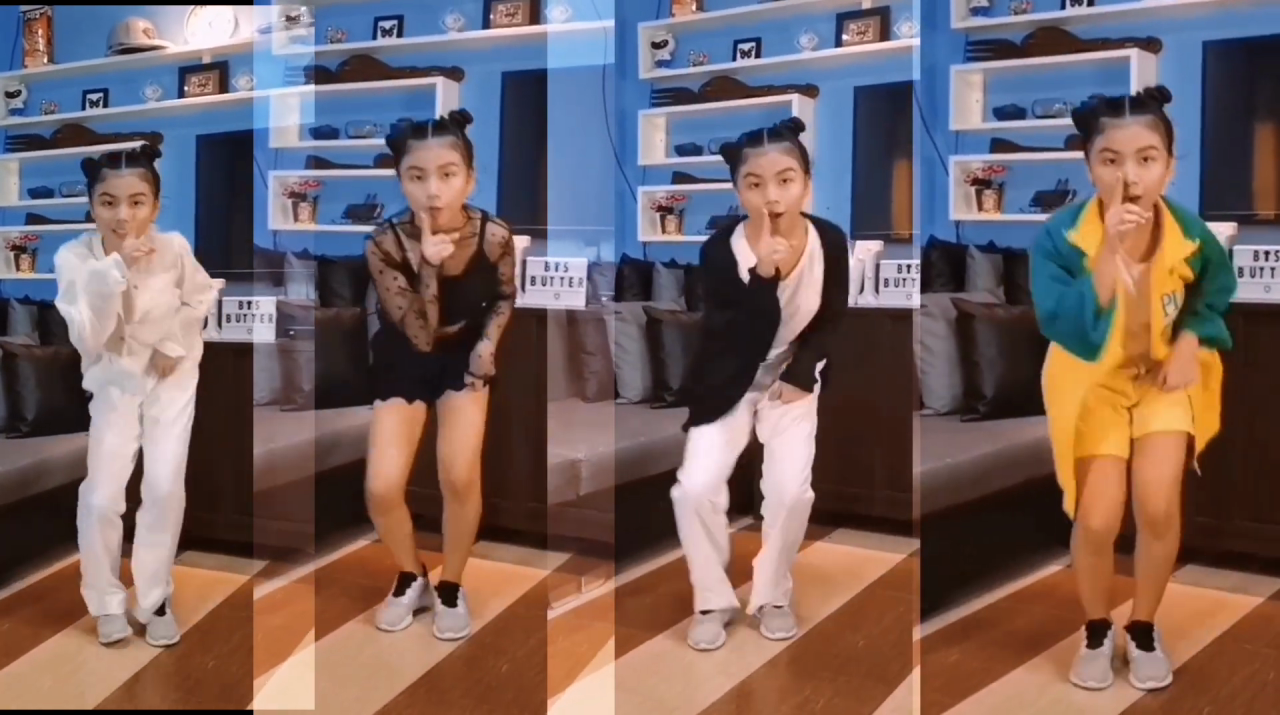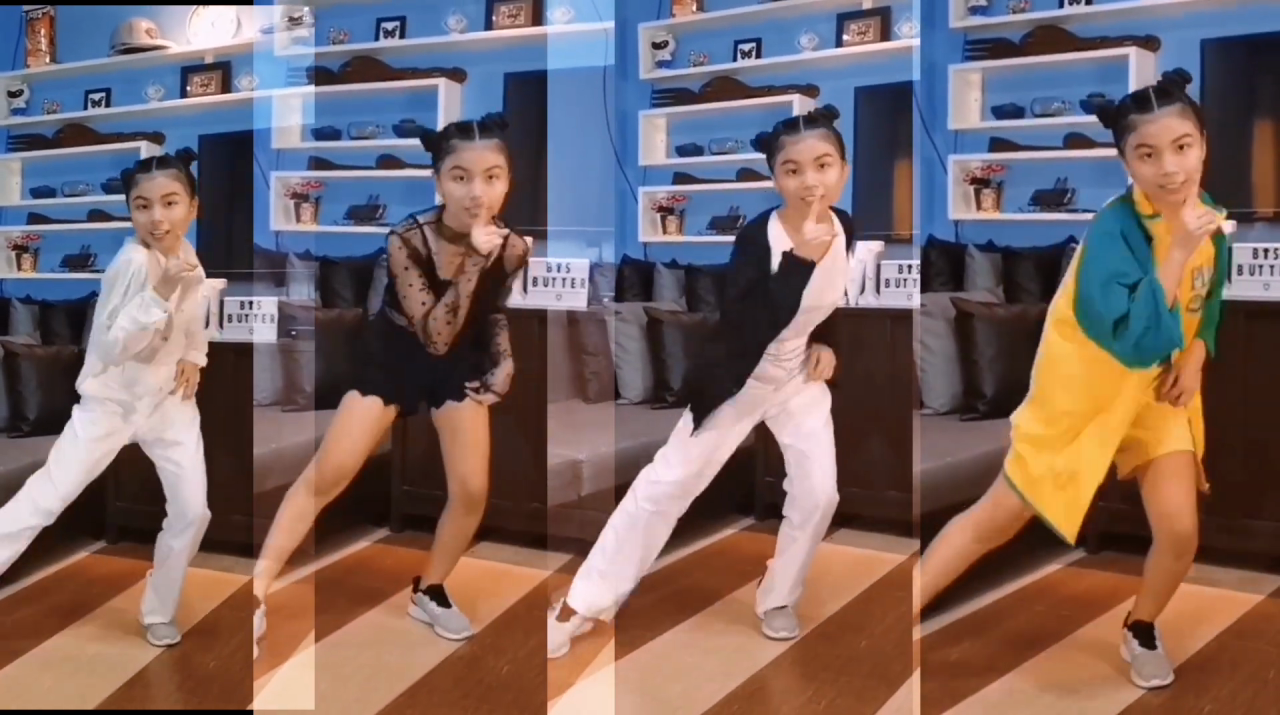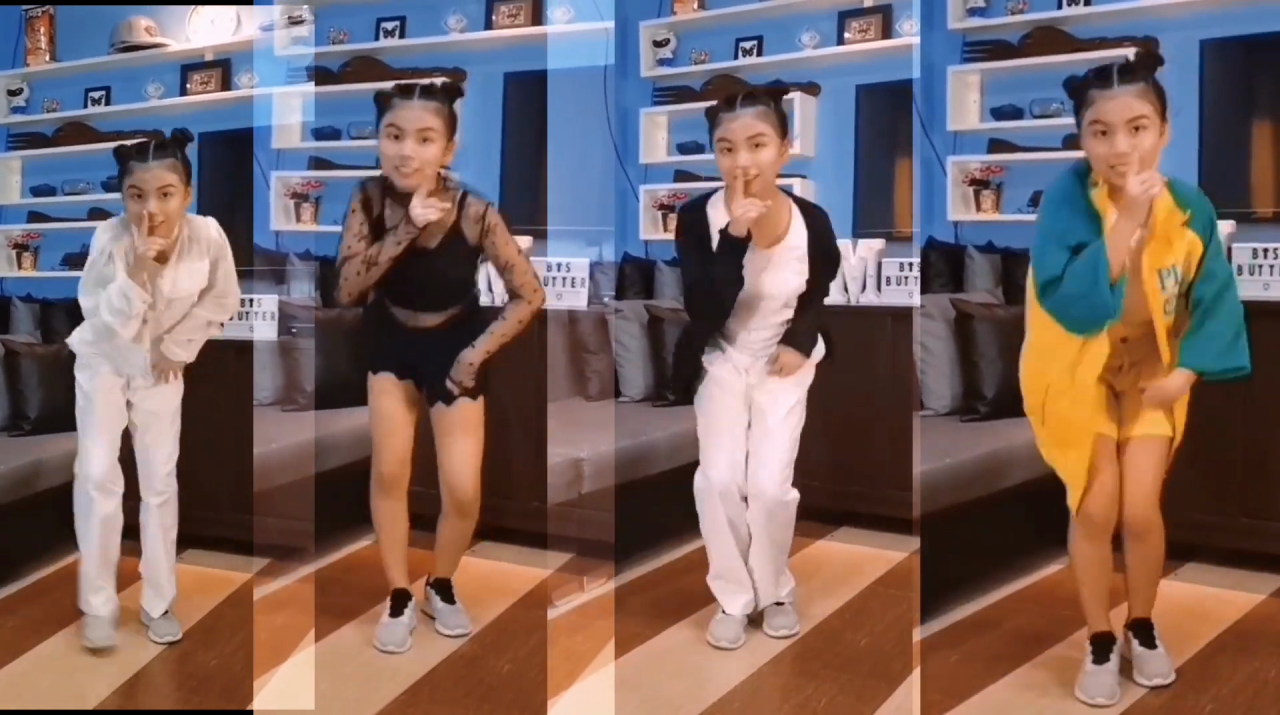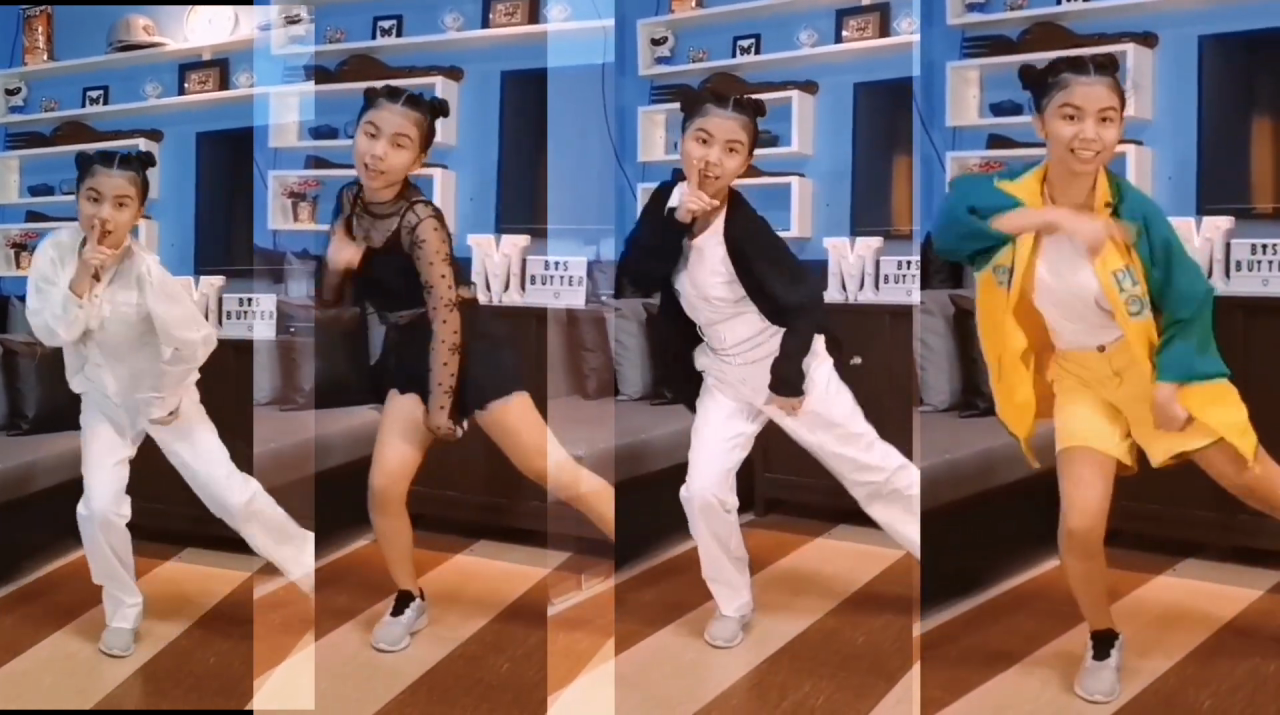
dt=0.5s
person 1, frame 1
left shoulder: (1186, 234)
right shoulder: (1062, 237)
left elbow: (1219, 285)
right elbow: (1063, 324)
left wrist: (1193, 341)
right wrist: (1109, 261)
left hip: (1165, 371)
right hip: (1093, 381)
left knee: (1158, 508)
right knee: (1098, 520)
left ankle: (1143, 630)
right ankle: (1097, 629)
person 1, frame 2
left shoulder: (1204, 216)
right shoulder: (1111, 232)
right elbow: (1128, 340)
left wrist: (1198, 347)
right wrist: (1171, 254)
left hip: (1159, 386)
right hip: (1083, 386)
left knee: (1179, 532)
right knee: (1001, 516)
left ankle: (1141, 629)
person 1, frame 3
left shoulder: (1190, 206)
right shoulder: (1069, 197)
left elbow: (1214, 294)
right elbow: (1071, 303)
left wrist: (1185, 372)
right wrist: (1127, 224)
left hip: (1149, 368)
right hip: (1077, 368)
left knee: (1141, 511)
right knee: (1097, 507)
left ankle: (1142, 627)
right ankle: (1100, 642)
person 1, frame 4
left shoulder: (1137, 212)
right shoulder: (1014, 193)
left elbow: (1189, 302)
right elbow: (950, 217)
left wrist: (1172, 384)
right wrist: (1045, 222)
left hip: (1160, 369)
right hip: (1078, 378)
right knee: (1082, 525)
right ankle: (1103, 641)
person 2, frame 1
left shoulder: (492, 234)
right shoulder: (386, 245)
left elbow: (505, 296)
right elbow: (420, 336)
left wrist: (489, 341)
right wrist: (429, 269)
left hip: (465, 355)
right hip: (404, 361)
left knee: (459, 479)
right knee: (382, 488)
left ankle: (451, 587)
right ankle: (411, 578)
person 2, frame 2
left shoulder: (509, 246)
right shoulder: (410, 239)
right elbow: (434, 336)
left wrist: (507, 356)
right wrist: (470, 259)
left hip: (462, 360)
right hip: (395, 353)
left knee: (472, 489)
right knee: (327, 474)
left ankle: (428, 590)
right ankle: (255, 596)
person 2, frame 3
left shoulder: (475, 214)
right shoulder: (369, 199)
left elbow: (530, 296)
right elbow: (348, 289)
left wrist: (477, 354)
right wrist: (407, 227)
left hip: (454, 345)
right hip: (391, 340)
left knee: (463, 490)
right knee: (390, 472)
left ankle: (441, 585)
right ankle: (399, 596)
person 2, frame 4
left shoulder: (422, 220)
right shoulder: (352, 200)
left elbow: (447, 323)
right elbow: (331, 294)
left wrist: (444, 404)
right wrist: (336, 264)
left hip: (466, 347)
right hip: (409, 351)
left knee: (556, 471)
right knee: (384, 489)
right ankle: (409, 599)
person 3, frame 1
left shoulder: (827, 240)
right shoulder: (721, 253)
left elbow: (829, 316)
right elbow: (747, 340)
left wrist: (802, 374)
right wrist: (762, 274)
left hip: (792, 375)
right hip: (730, 379)
left knee: (790, 491)
right knee: (696, 488)
left ankle: (772, 596)
right ankle: (714, 601)
person 3, frame 2
left shoulder: (842, 227)
right shoulder: (760, 236)
right elbow: (749, 325)
left wrist: (826, 342)
right wrist: (801, 258)
left hip: (799, 376)
right hip: (741, 377)
left knee: (818, 494)
right knee: (669, 482)
left ankle: (778, 599)
right ankle: (581, 602)
person 3, frame 3
left shoulder: (809, 219)
right shoulder: (698, 217)
left elbow: (825, 278)
right elbow: (704, 307)
left wrist: (800, 339)
right wrist: (736, 236)
left hip: (781, 360)
right hip: (721, 359)
left knee: (771, 487)
right knee: (719, 480)
left ankle: (775, 593)
right ankle: (733, 601)
person 3, frame 4
left shoulder: (743, 225)
right shoulder: (669, 200)
left elbow: (803, 302)
right elbow: (636, 277)
left wrist: (789, 378)
right wrist: (676, 218)
left hip: (787, 365)
right hip: (723, 376)
left knee: (872, 467)
right knee: (703, 491)
right ankle: (733, 603)
person 4, frame 1
left shoulder: (174, 248)
right shoulder: (73, 258)
left elbow: (201, 296)
right elbow: (87, 338)
left wrist: (174, 345)
right wrist: (118, 267)
left hip: (171, 374)
right hip: (115, 381)
left knee: (163, 488)
right knee: (101, 496)
left ankle: (155, 599)
right ankle: (108, 604)
person 4, frame 2
left shoulder: (184, 255)
right shoulder: (133, 260)
right elbow: (112, 346)
left wrist: (194, 356)
right wrist: (160, 291)
left hip: (169, 399)
right hip: (112, 397)
left knee: (193, 511)
right knee: (49, 494)
left ankle: (159, 611)
person 4, frame 3
left shoulder: (207, 235)
right shoulder: (110, 238)
left elbow: (222, 300)
right elbow: (109, 325)
left wrist: (175, 348)
right wrist: (134, 272)
left hip: (160, 371)
right hip: (102, 363)
left knee: (159, 485)
right knee: (97, 476)
left ankle: (159, 602)
right ankle: (98, 605)
person 4, frame 4
left shoulder: (145, 271)
right shoulder: (57, 248)
left elbow: (195, 340)
right elbow: (49, 329)
left wrist: (161, 401)
right wrist: (83, 279)
left hip: (161, 396)
right hip: (103, 401)
left knee: (227, 491)
right knee: (99, 510)
left ankle: (311, 564)
right ankle: (123, 614)
